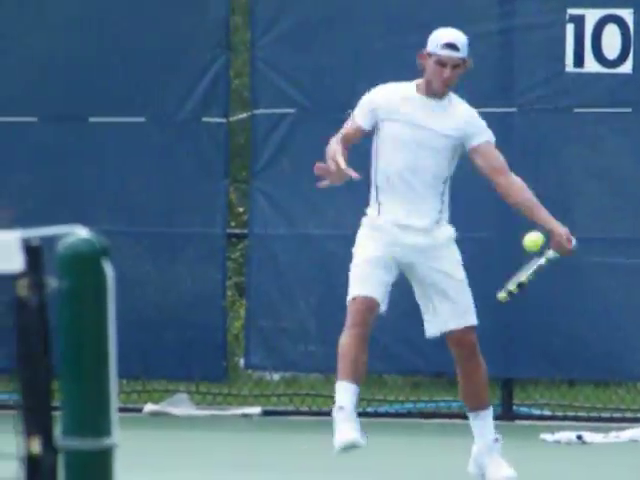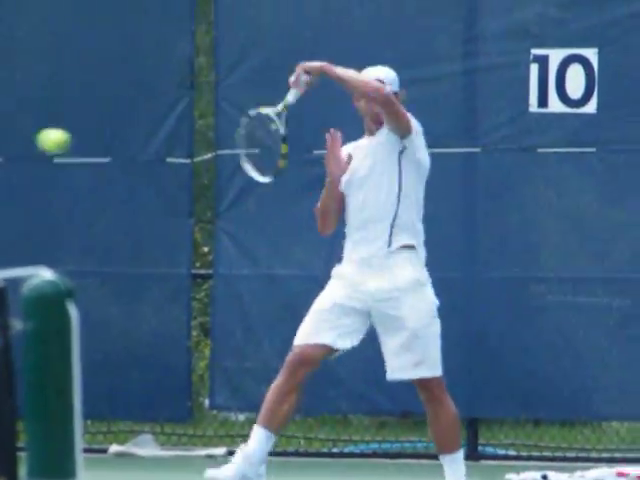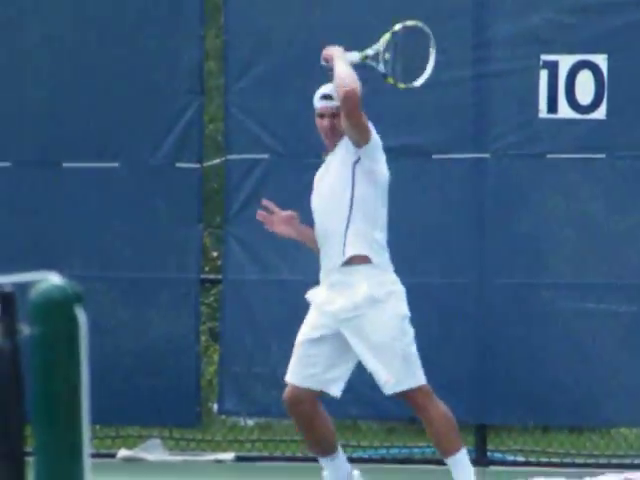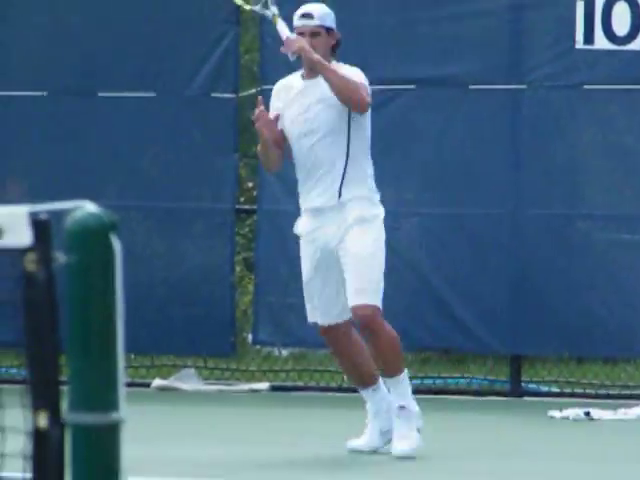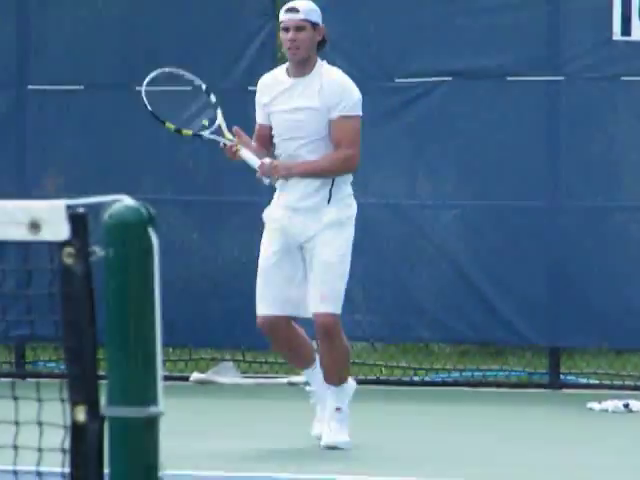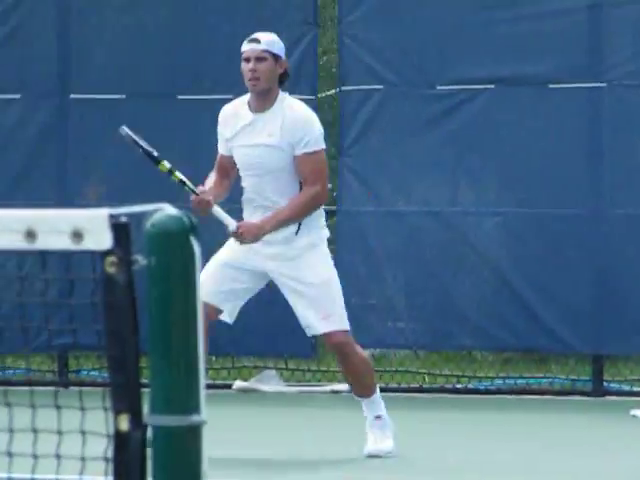
dt=0.2s
person 1, frame 1
left shoulder: (466, 118)
right shoulder: (383, 97)
left elbow: (504, 179)
right elbow: (338, 142)
left wrist: (550, 224)
right wrist: (336, 163)
left hip: (433, 240)
right hip: (380, 231)
left knee: (465, 343)
right knee: (360, 313)
right ankle: (345, 419)
person 1, frame 2
left shoulder: (407, 134)
right shoulder: (347, 155)
left elbow: (383, 96)
right elbow: (325, 227)
left wrist: (326, 69)
right wrist: (334, 177)
left hip: (403, 279)
right hip: (353, 278)
left knee: (431, 387)
right knee: (299, 361)
person 1, frame 3
left shoulder: (362, 147)
right shoulder: (325, 173)
left elbow: (352, 94)
left wrist: (339, 57)
right wrist: (299, 232)
left hip: (371, 295)
right hip: (331, 300)
left knee: (417, 395)
right knee: (297, 400)
person 1, frame 4
left shoulder: (350, 76)
right shoulder: (284, 91)
left elbow: (360, 103)
right elbow: (275, 164)
left wrist: (315, 58)
right wrist: (266, 134)
left hip: (357, 217)
right hip: (314, 224)
left knee: (367, 315)
right knee: (334, 332)
left ankle: (405, 409)
right ankle: (384, 417)
person 1, frame 5
left shoulder: (339, 88)
right shoulder: (268, 85)
left elbow: (349, 158)
left wrist: (290, 169)
right wrist: (242, 147)
left hip: (329, 215)
right hip: (283, 216)
left knee: (326, 320)
right knee: (270, 321)
left ankle: (335, 410)
right ankle: (331, 389)
person 1, frame 6
left shoulder: (301, 120)
right shoulder: (229, 115)
left elbow: (317, 191)
right elbow: (223, 174)
left wrist: (265, 225)
right wrist: (208, 194)
left hip: (300, 243)
right hip: (248, 241)
left knee: (338, 339)
left ankle: (377, 420)
